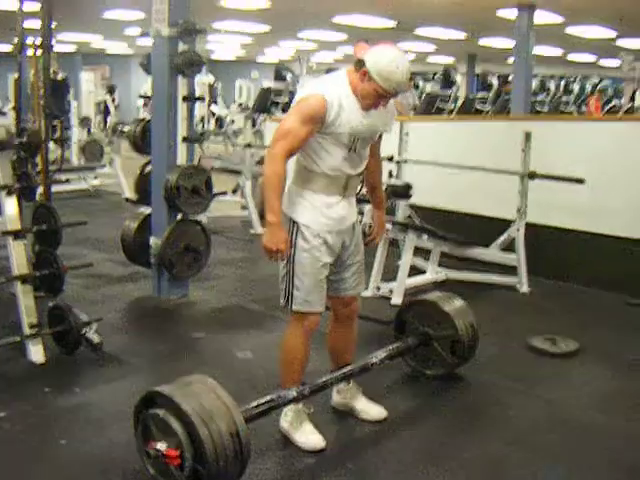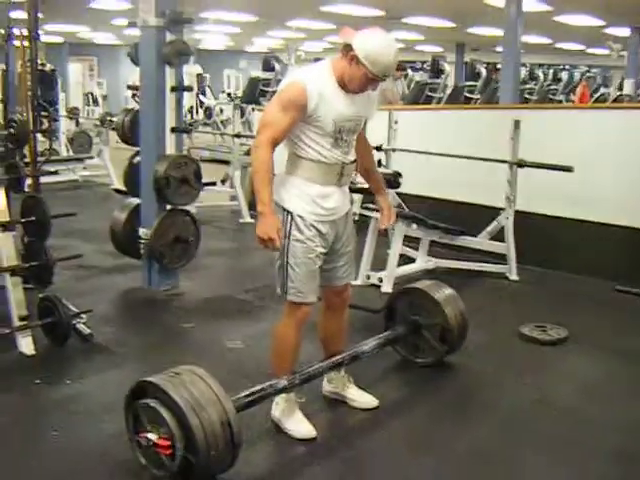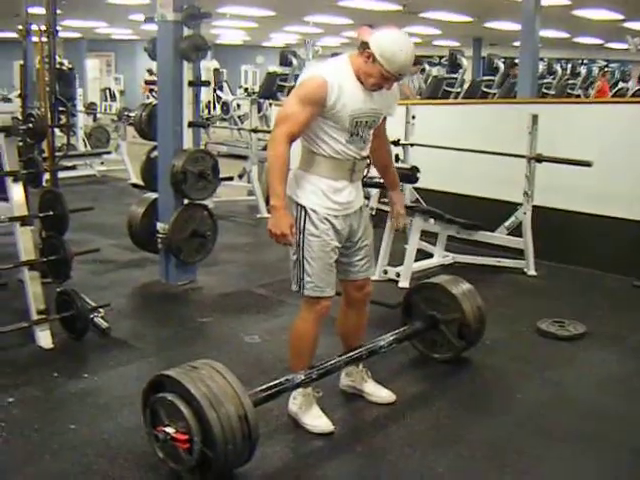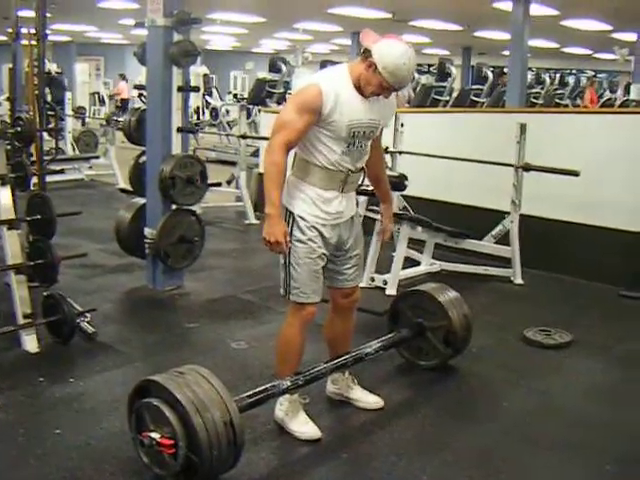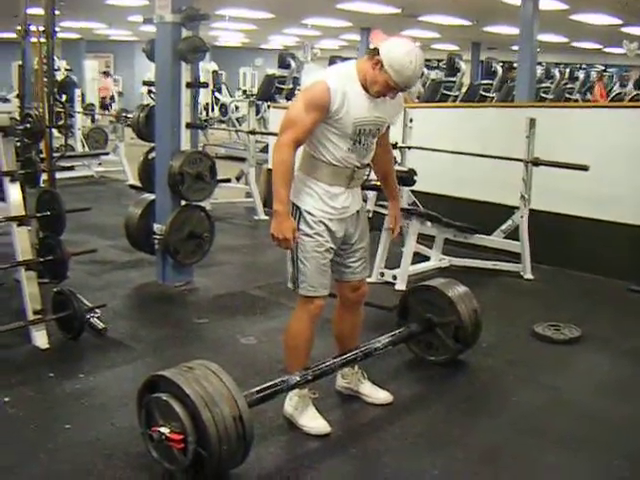
dt=0.7s
person 1, frame 1
left shoulder: (380, 106)
right shoulder: (321, 98)
right elbow: (276, 155)
left wrist: (379, 207)
right wrist: (273, 223)
left hip: (346, 217)
right hip: (308, 218)
left knee: (347, 307)
right knee: (306, 318)
left ankle: (345, 390)
right ankle: (292, 411)
person 1, frame 2
left shoulder: (366, 93)
right shoulder: (304, 86)
right elbow: (263, 145)
left wrist: (381, 192)
right wrist: (265, 212)
left hip: (340, 207)
right hip: (302, 209)
left knee: (339, 297)
right knee: (299, 306)
left ankle: (336, 379)
right ankle: (284, 401)
person 1, frame 3
left shoulder: (385, 90)
right shoulder: (322, 80)
right elbow: (280, 139)
left wrist: (395, 190)
right wrist: (278, 206)
left hip: (354, 202)
right hip: (316, 203)
left knee: (360, 291)
right knee: (317, 302)
left ankle: (354, 373)
right ankle: (301, 395)
person 1, frame 4
left shoulder: (384, 101)
right shoulder: (320, 90)
right elbow: (277, 147)
left wrist: (386, 202)
right wrist: (272, 215)
left hip: (346, 211)
right hip: (307, 212)
left knee: (346, 299)
right knee: (304, 309)
left ankle: (340, 380)
right ankle: (287, 402)
person 1, frame 5
left shoulder: (391, 99)
right shoulder: (327, 88)
right elbow: (285, 144)
left wrist: (394, 198)
right wrist: (280, 211)
left hip: (352, 206)
right hip: (313, 206)
left knee: (355, 293)
right knee: (312, 302)
left ankle: (349, 374)
right ankle: (296, 396)
